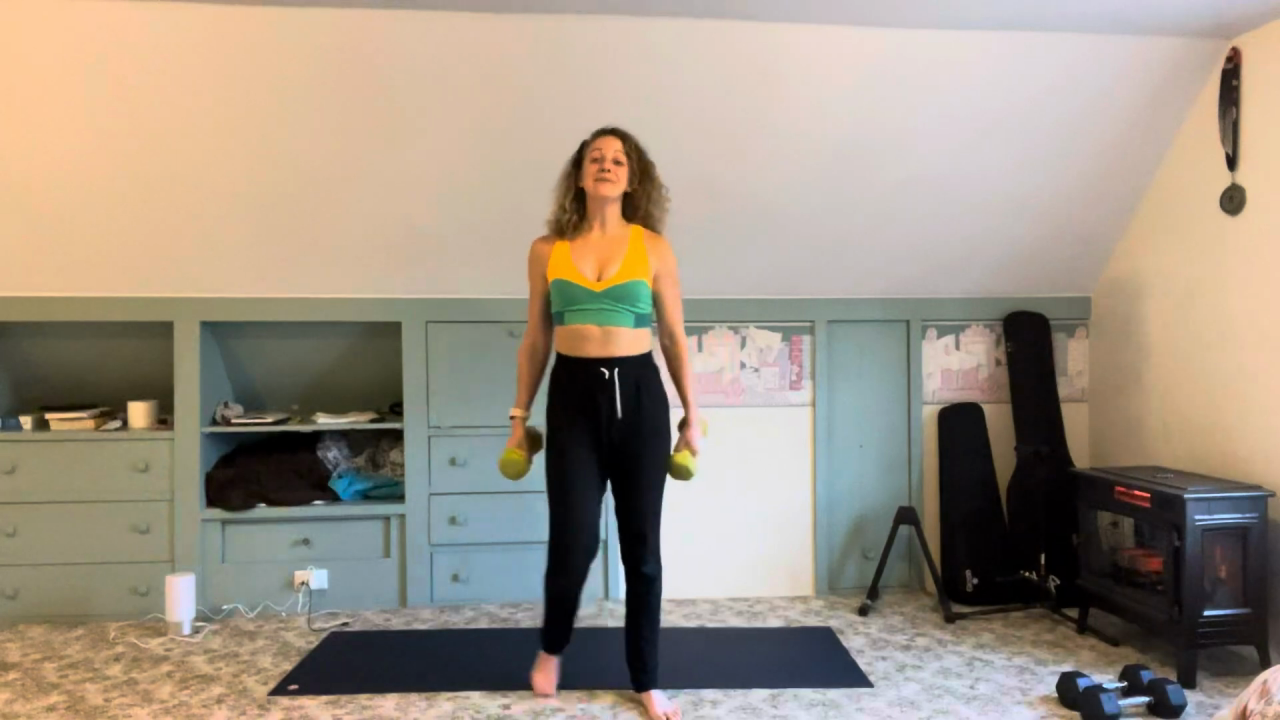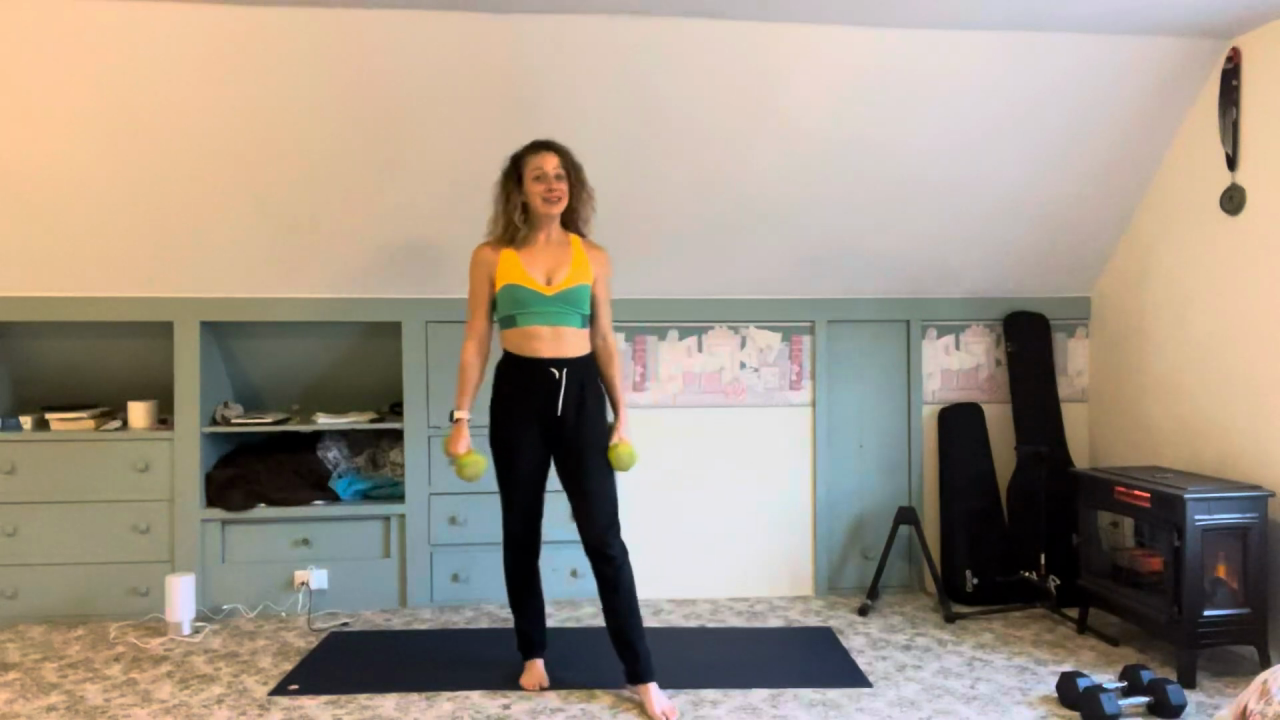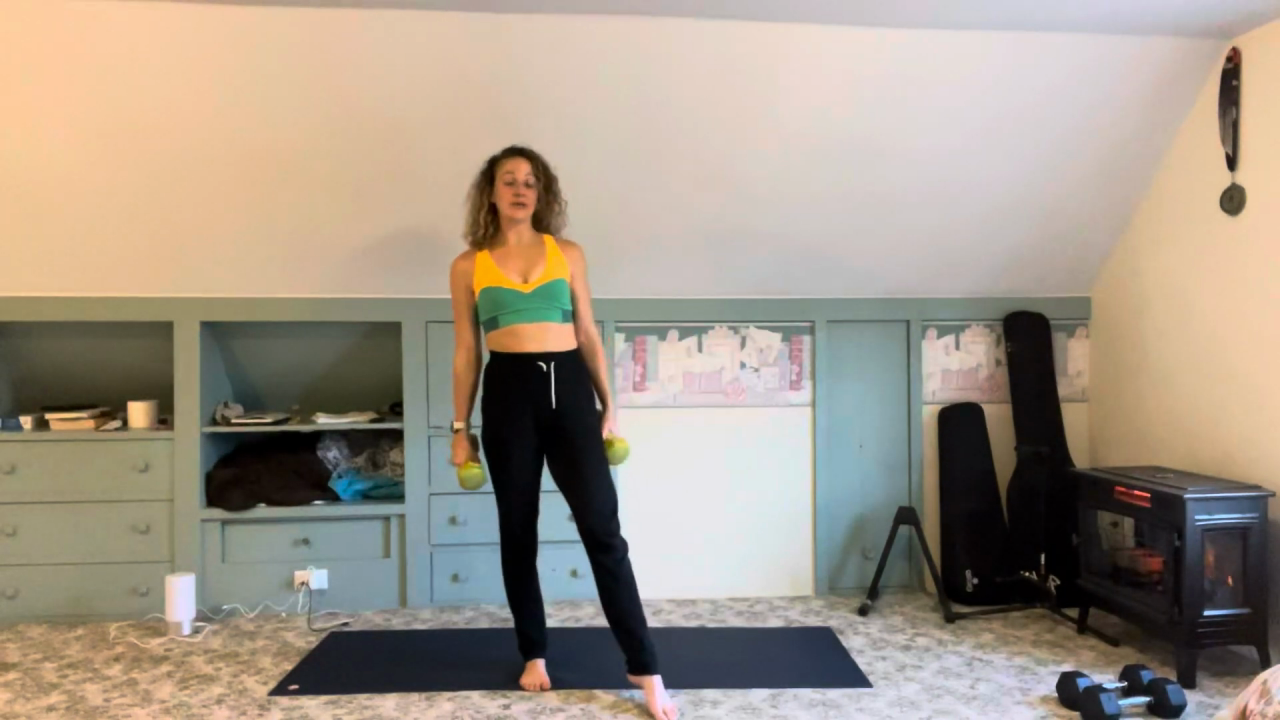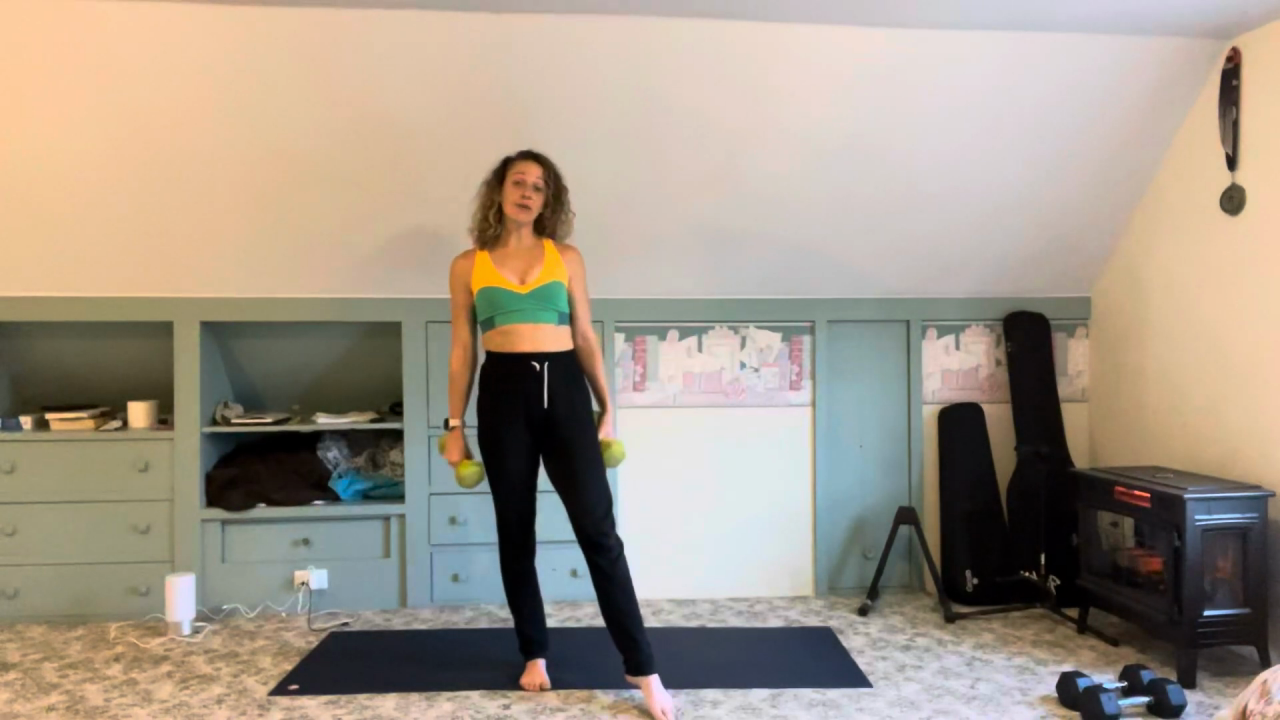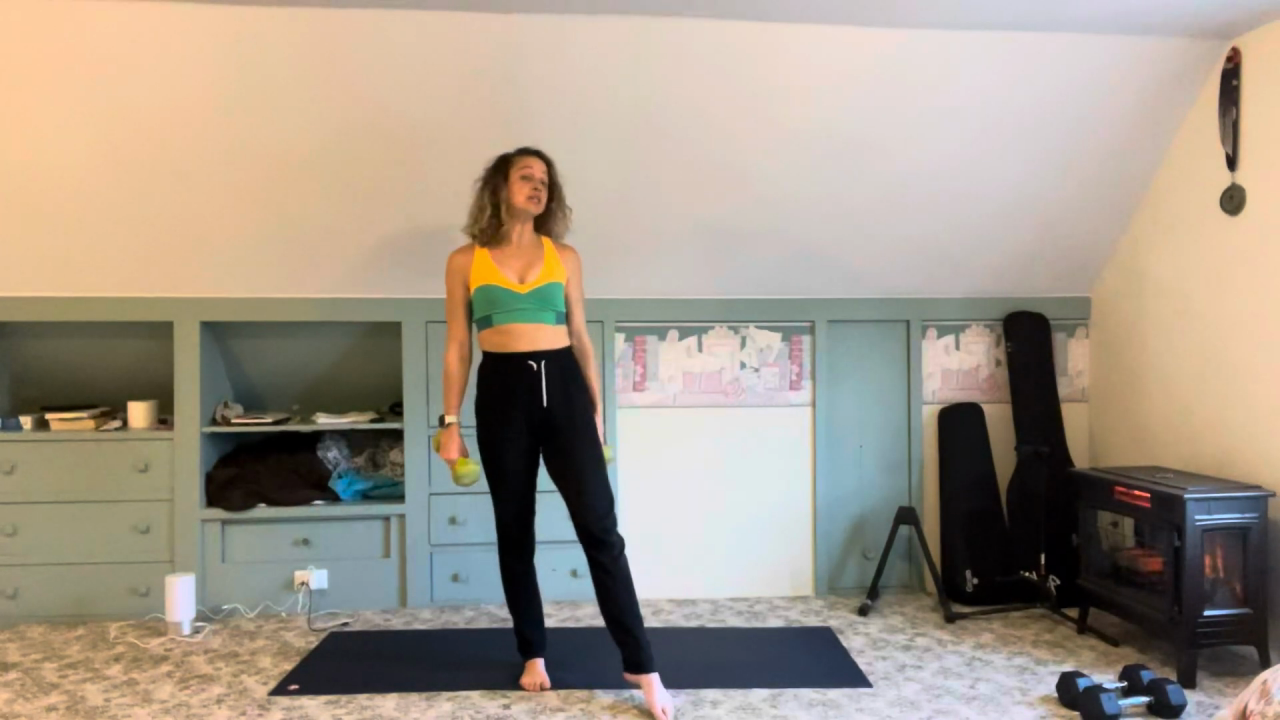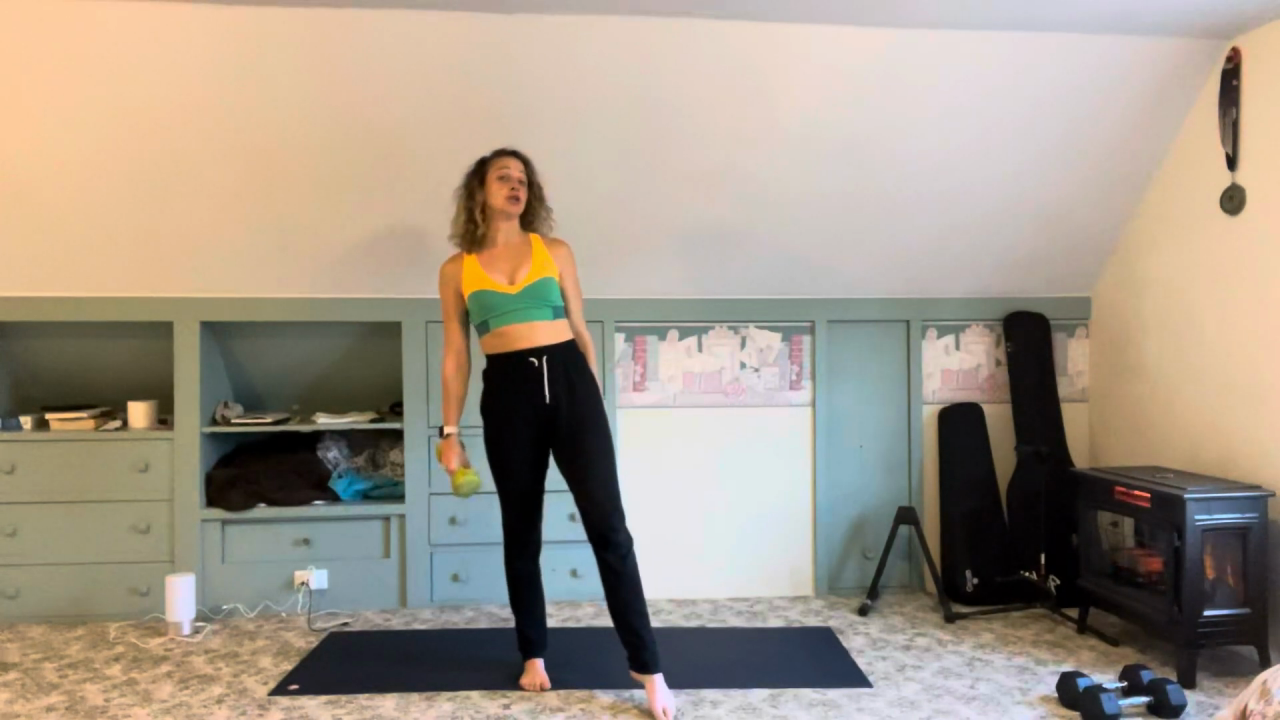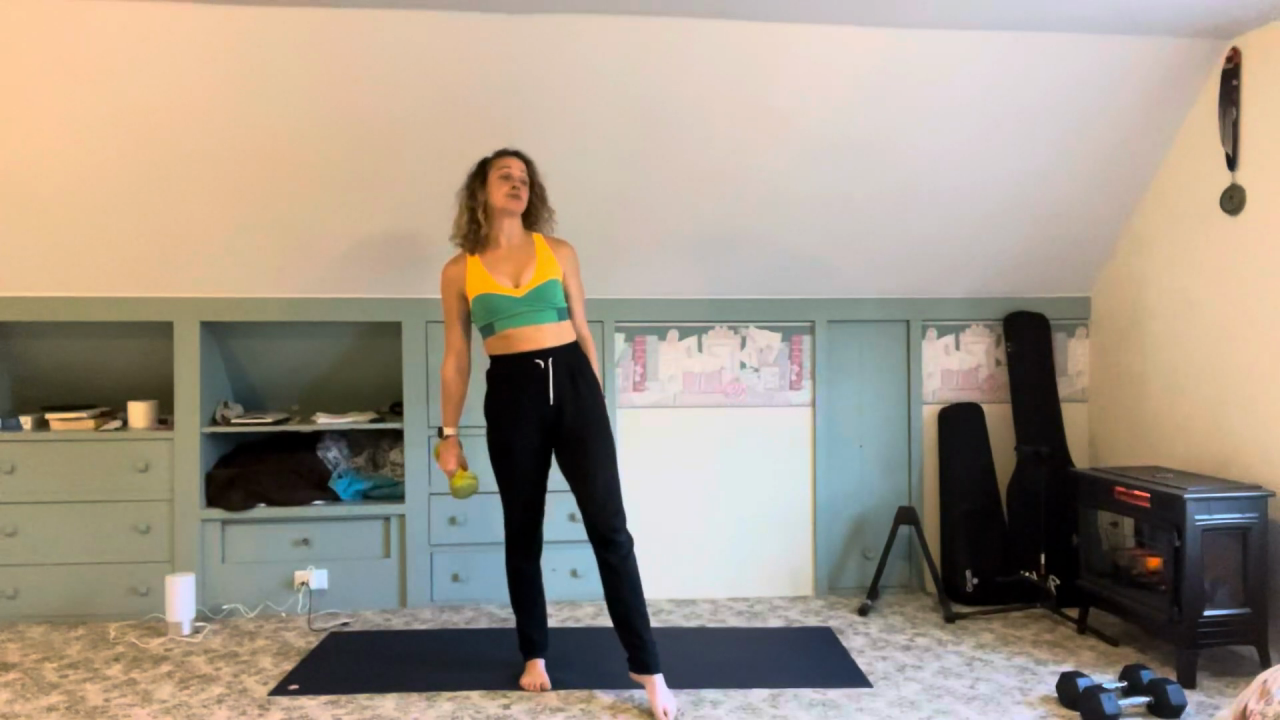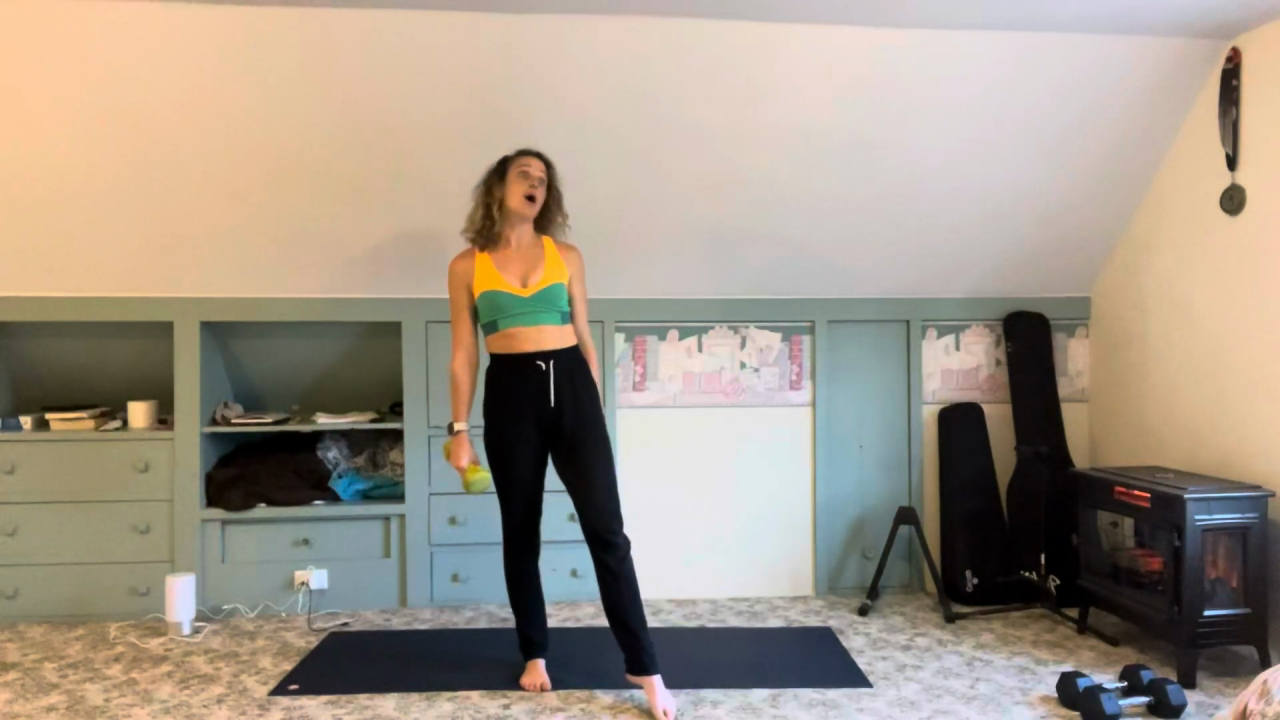
dt=0.5s
person 1, frame 1
left shoulder: (654, 249)
right shoulder: (546, 250)
left elbow: (674, 338)
right elbow: (535, 341)
left wrist: (691, 414)
right wrist: (520, 415)
left hip: (639, 394)
right hip: (573, 395)
left knee: (641, 545)
right knee: (571, 541)
right ankle: (551, 646)
person 1, frame 2
left shoulder: (593, 256)
right shoulder: (490, 256)
left elbow: (604, 340)
right elbow: (476, 342)
left wrist: (621, 413)
right wrist: (461, 418)
left hip: (579, 393)
right hip: (518, 394)
left knee: (604, 534)
right knee: (521, 531)
right ankle: (533, 653)
person 1, frame 3
left shoulder: (568, 254)
right shoulder: (468, 266)
left elbow: (588, 336)
right elbow: (466, 353)
left wrist: (608, 406)
right wrist: (460, 428)
left hip: (568, 389)
right hip: (507, 393)
left knee: (602, 527)
right knee: (518, 530)
left ankle: (644, 667)
right ankle: (534, 653)
person 1, frame 4
left shoulder: (567, 257)
right shoulder: (468, 265)
left elbow: (586, 338)
right elbow: (462, 349)
left wrist: (607, 407)
right wrist: (454, 425)
left hip: (564, 389)
right hip: (503, 393)
left knee: (597, 527)
right knee: (515, 531)
left ankle: (641, 667)
right ankle: (534, 653)
person 1, frame 5
left shoulder: (564, 257)
right shoulder: (465, 261)
right elbow: (457, 347)
left wrist: (596, 409)
right wrist: (450, 421)
left hip: (562, 387)
right hip: (501, 392)
left knee: (598, 523)
right knee: (514, 531)
left ankle: (641, 665)
right ankle: (533, 654)
person 1, frame 6
left shoulder: (555, 251)
right shoulder: (456, 269)
left elbow: (580, 331)
right elbow: (455, 356)
left wrist: (596, 400)
right wrist: (450, 432)
left hip: (568, 381)
right hip: (507, 393)
left knee: (608, 525)
right knee: (521, 531)
left ankle: (646, 664)
right ankle: (533, 654)
person 1, frame 7
left shoulder: (559, 253)
right shoulder: (459, 270)
left elbow: (583, 333)
right elbow: (456, 358)
left wrist: (598, 399)
right wrist: (449, 433)
left hip: (572, 384)
right hip: (511, 394)
left knee: (609, 527)
right knee: (523, 531)
left ankle: (646, 665)
right ankle: (534, 654)
person 1, frame 8
left shoulder: (566, 256)
right shoulder: (467, 265)
left elbow: (584, 337)
right elbow: (463, 353)
left wrist: (596, 406)
right wrist: (459, 429)
left hip: (570, 387)
right hip: (509, 394)
left knee: (606, 528)
right knee: (520, 532)
left ankle: (643, 667)
right ankle: (534, 654)
